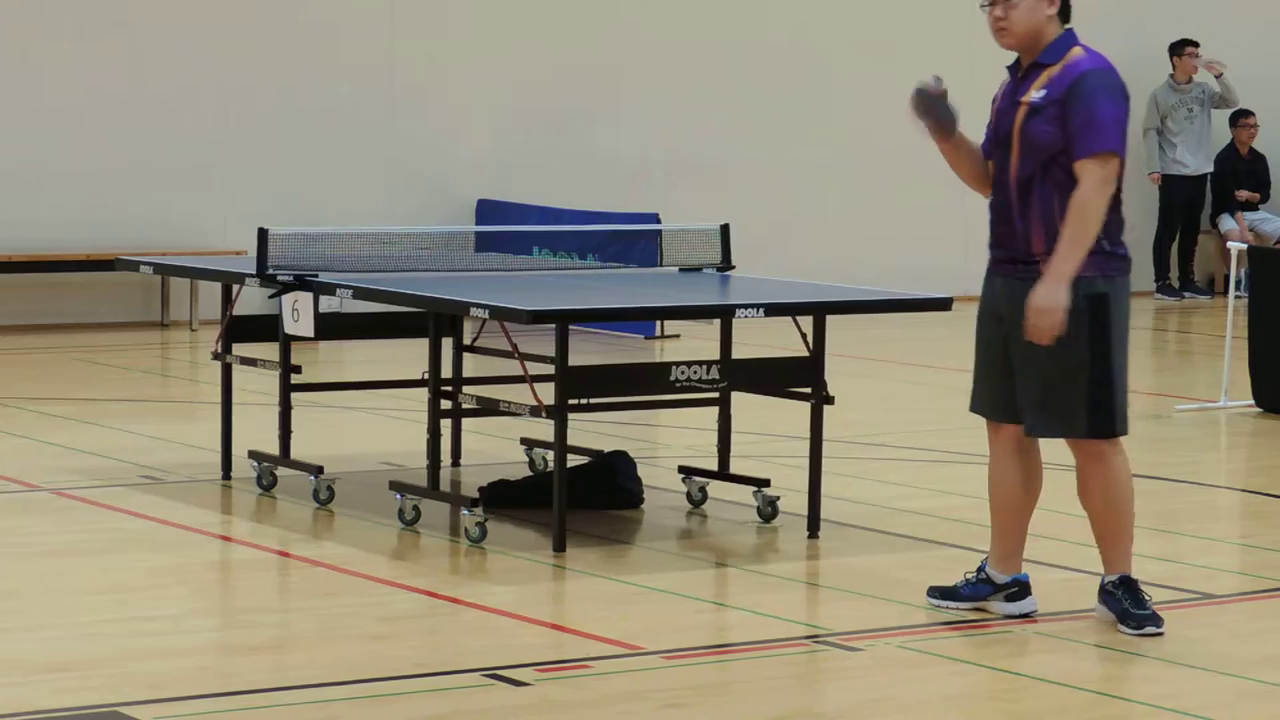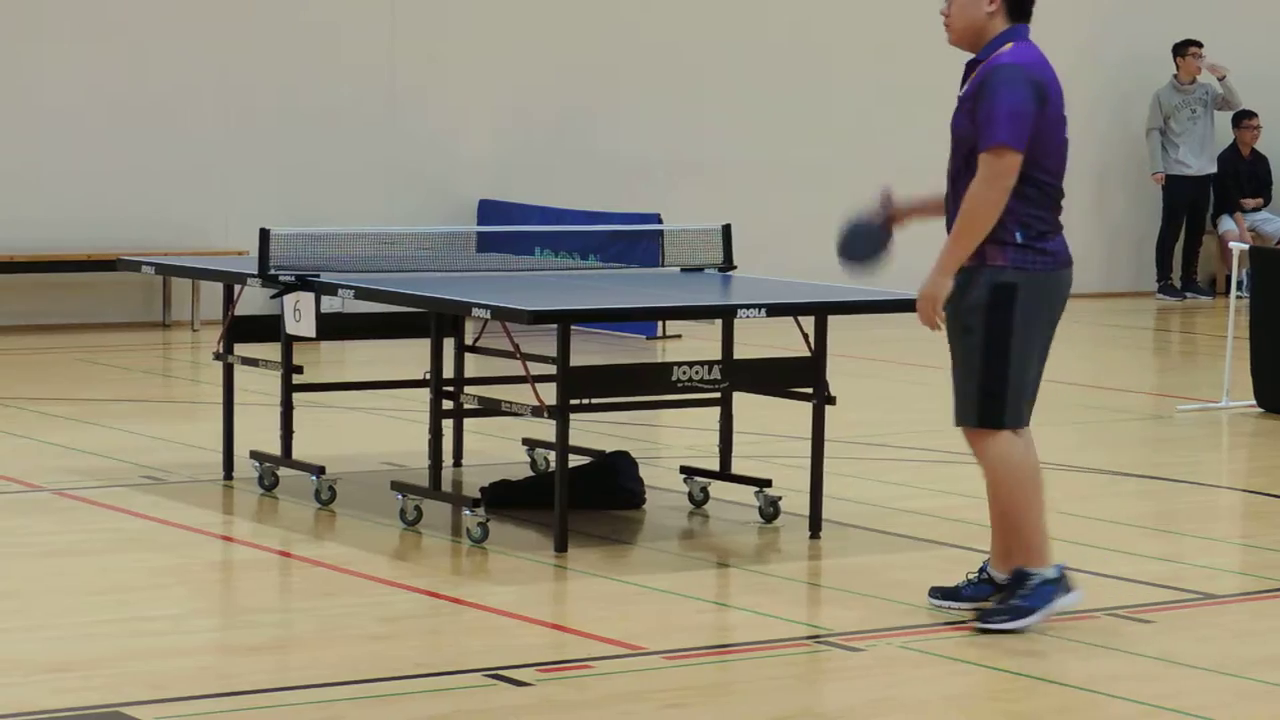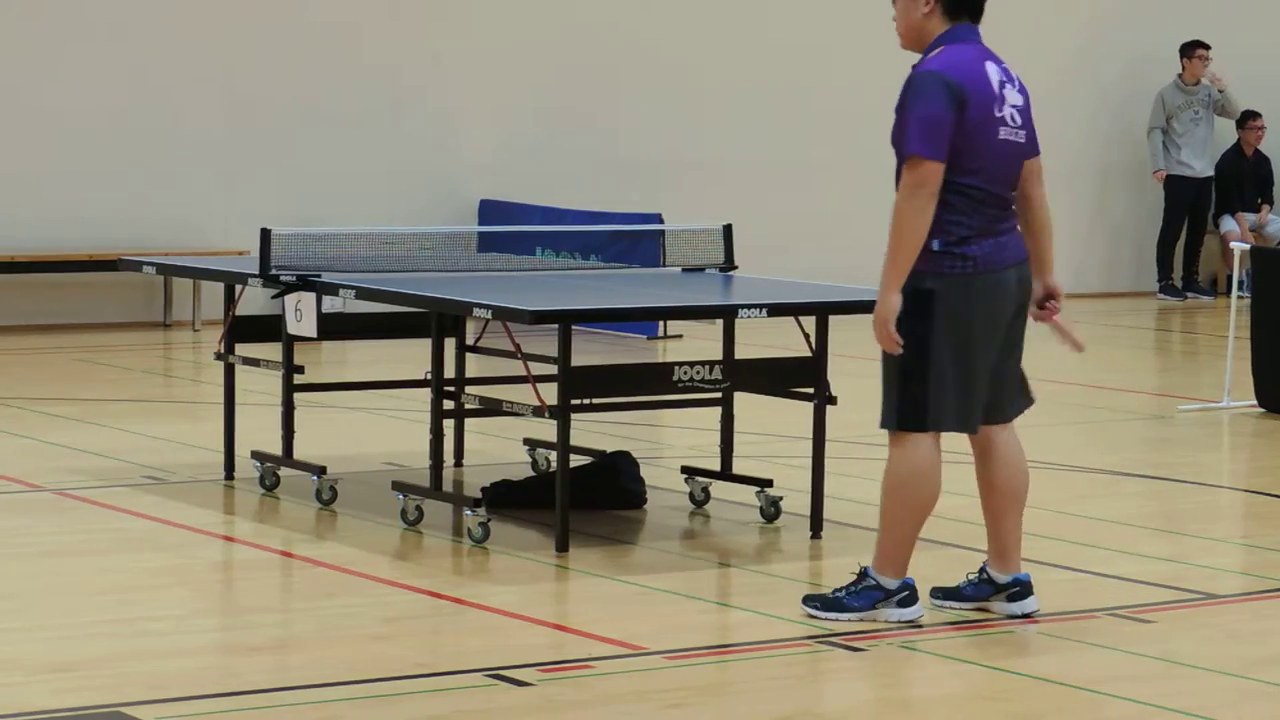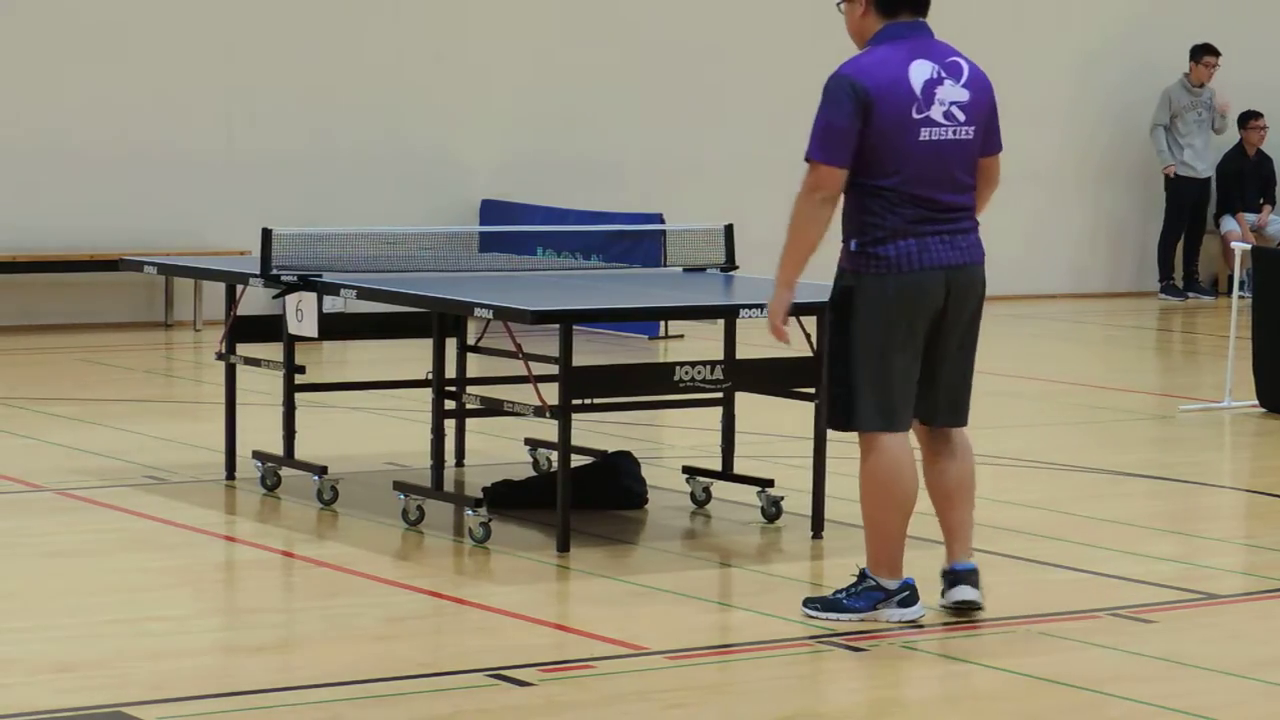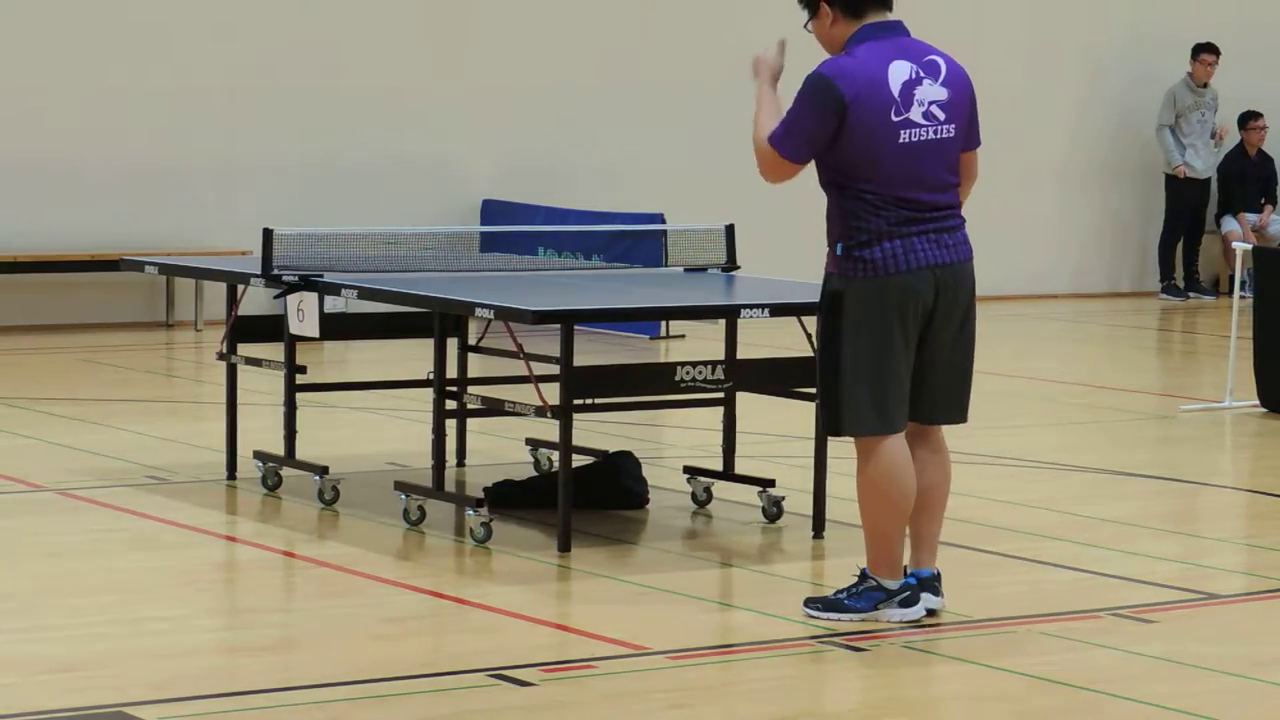
dt=0.4s
person 1, frame 1
left shoulder: (1090, 78)
right shoulder: (1013, 87)
left elbow: (1095, 184)
right elbow: (989, 179)
left wrist: (1057, 279)
right wrist: (945, 134)
left hip: (1075, 287)
right hip: (1006, 280)
left knee: (1093, 440)
right knee: (1007, 429)
left ankle: (1119, 581)
right ankle: (1004, 576)
person 1, frame 2
left shoulder: (1012, 70)
right shoulder: (996, 72)
left elbow: (996, 182)
left wrist: (943, 270)
right wrist: (918, 207)
left hip: (1009, 273)
right hip: (1001, 273)
left knee: (991, 426)
right knee: (998, 427)
left ankle: (1039, 572)
right ankle: (1006, 573)
person 1, frame 3
left shoulder: (935, 76)
right shoulder: (1003, 76)
left elbow: (920, 190)
right elbow: (1029, 185)
left wrist: (890, 288)
right wrist: (1042, 271)
left hip: (948, 276)
right hip: (1001, 269)
left knee: (915, 430)
right knee: (992, 425)
left ankle: (888, 583)
right ankle: (1007, 577)
person 1, frame 4
left shoulder: (857, 78)
right shoulder: (972, 75)
left elbow: (822, 190)
right elbow: (988, 178)
left wrist: (784, 284)
left hip: (885, 273)
right hip: (962, 268)
left knee: (882, 430)
right knee: (942, 424)
left ankle: (888, 585)
right ankle: (962, 567)
person 1, frame 5
left shoulder: (836, 78)
right shoulder: (950, 71)
left elbow: (775, 166)
left wrist: (766, 83)
left hip: (873, 274)
right hip: (949, 266)
left knee: (880, 432)
right knee: (924, 427)
left ankle: (887, 586)
right ankle: (924, 572)
person 2, frame 1
left shoulder: (1203, 91)
right shoulder: (1160, 94)
left elbow: (1232, 102)
right elbow: (1150, 132)
left wrist: (1219, 76)
right wrist: (1153, 167)
left hip: (1199, 171)
right hip: (1173, 172)
left knee: (1191, 230)
right knee: (1168, 228)
left ankle: (1187, 281)
right ankle: (1162, 283)
person 2, frame 2
left shoulder: (1207, 91)
right shoulder: (1163, 95)
left elbow: (1235, 105)
right elbow: (1153, 132)
left wrist: (1222, 78)
right wrist: (1157, 168)
left hip: (1203, 172)
right hip: (1176, 173)
left knee: (1196, 230)
right knee: (1171, 229)
left ankle: (1189, 281)
right ankle: (1164, 283)
person 2, frame 3
left shoulder: (1209, 93)
right shoulder: (1166, 94)
left elbow: (1234, 114)
right elbow: (1155, 131)
left wrist: (1222, 90)
right wrist: (1158, 165)
left hip: (1204, 173)
right hip: (1178, 173)
left knee: (1198, 230)
right knee: (1172, 229)
left ankle: (1190, 281)
right ankle: (1165, 283)
person 2, frame 4
left shoulder: (1210, 95)
right shoulder: (1172, 93)
left elbow: (1219, 130)
right elbow: (1157, 128)
left wrist: (1222, 116)
right wrist: (1167, 160)
left hip: (1204, 173)
right hip: (1180, 173)
left knee: (1197, 230)
right knee: (1173, 229)
left ankle: (1191, 281)
right ankle: (1166, 282)
person 2, frame 5
left shoulder: (1213, 95)
right shoulder: (1176, 92)
right elbow: (1163, 129)
left wrist: (1218, 134)
right wrist: (1175, 161)
left hip: (1204, 173)
right hip: (1180, 174)
left knee: (1196, 231)
right knee: (1174, 229)
left ankle: (1192, 281)
right ankle: (1167, 283)
person 3, frame 1
left shoulder: (1260, 159)
right shoulder: (1224, 159)
right elbow: (1228, 198)
left wrist: (1249, 195)
right wrist: (1244, 230)
left hip: (1253, 211)
right hip: (1227, 212)
right knee: (1233, 236)
right ankle: (1234, 279)
person 3, frame 2
left shoulder: (1261, 160)
right shoulder: (1225, 160)
right elbow: (1228, 199)
left wrist: (1254, 202)
right wrist: (1243, 230)
left hip: (1255, 213)
right hip: (1228, 213)
right knee: (1230, 237)
right ankle: (1234, 280)
person 3, frame 3
left shoulder: (1264, 160)
right shoulder: (1228, 160)
left elbow: (1268, 194)
right elbow: (1230, 199)
left wrist: (1264, 212)
right wrist: (1245, 230)
left hip: (1256, 213)
right hip: (1230, 214)
right knee: (1232, 237)
right ankle: (1235, 280)
person 3, frame 4
left shoulder: (1266, 161)
right shoulder: (1230, 160)
left elbow: (1270, 195)
right elbow: (1231, 199)
left wrist: (1265, 213)
right wrist: (1246, 230)
left hip: (1259, 213)
right hip: (1232, 214)
right knee: (1232, 237)
right ankle: (1236, 279)
person 3, frame 5
right shoulder: (1231, 161)
right elbow: (1232, 200)
right wrist: (1247, 231)
left hip: (1259, 213)
right hip: (1232, 214)
right knee: (1233, 238)
right ankle: (1237, 279)
